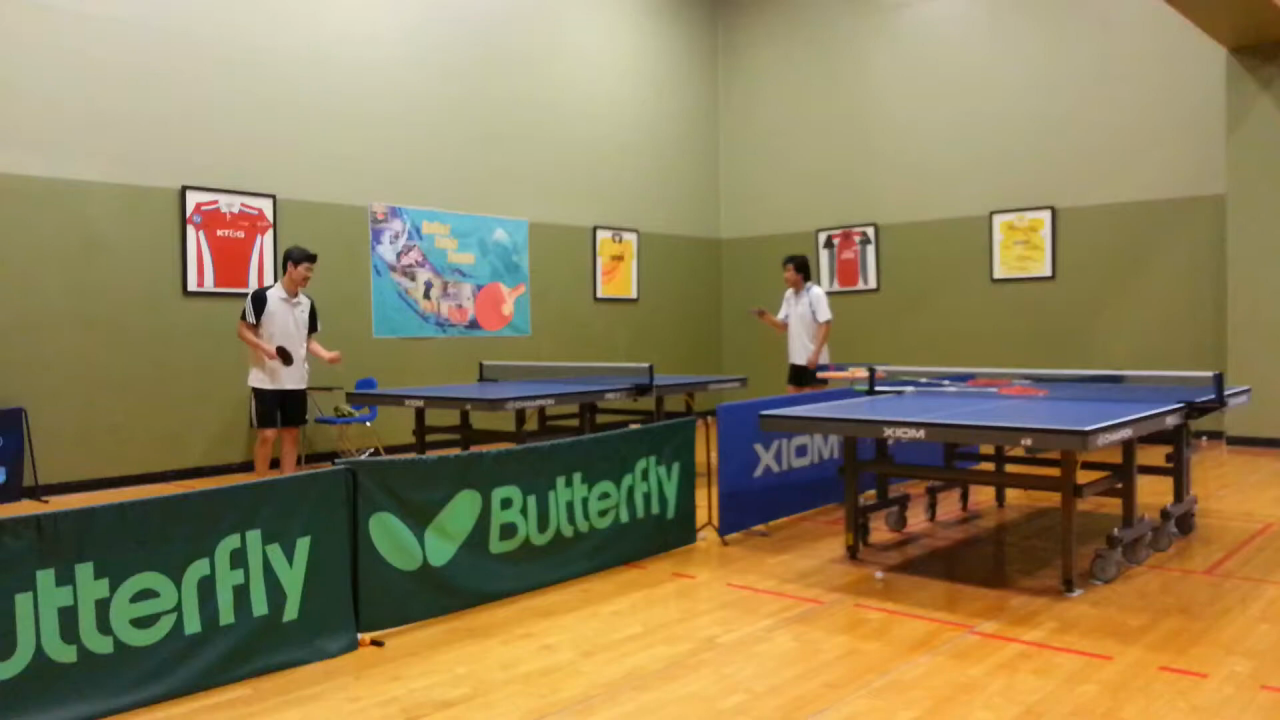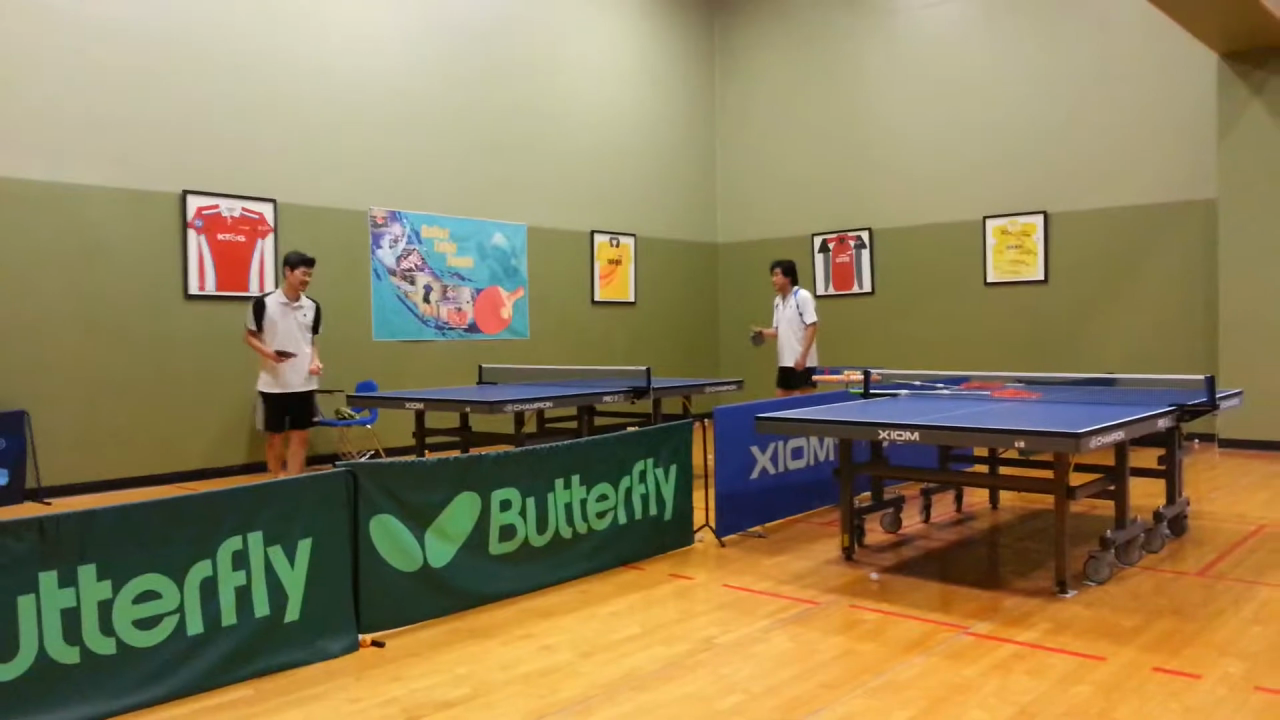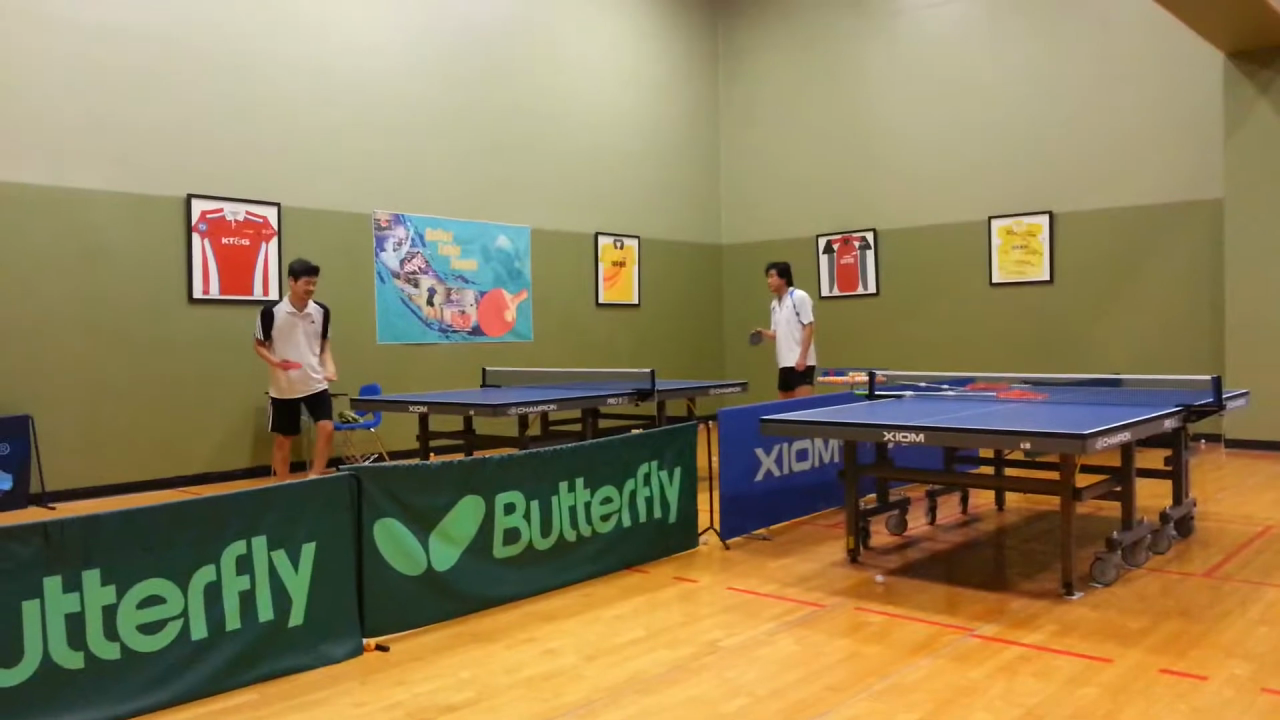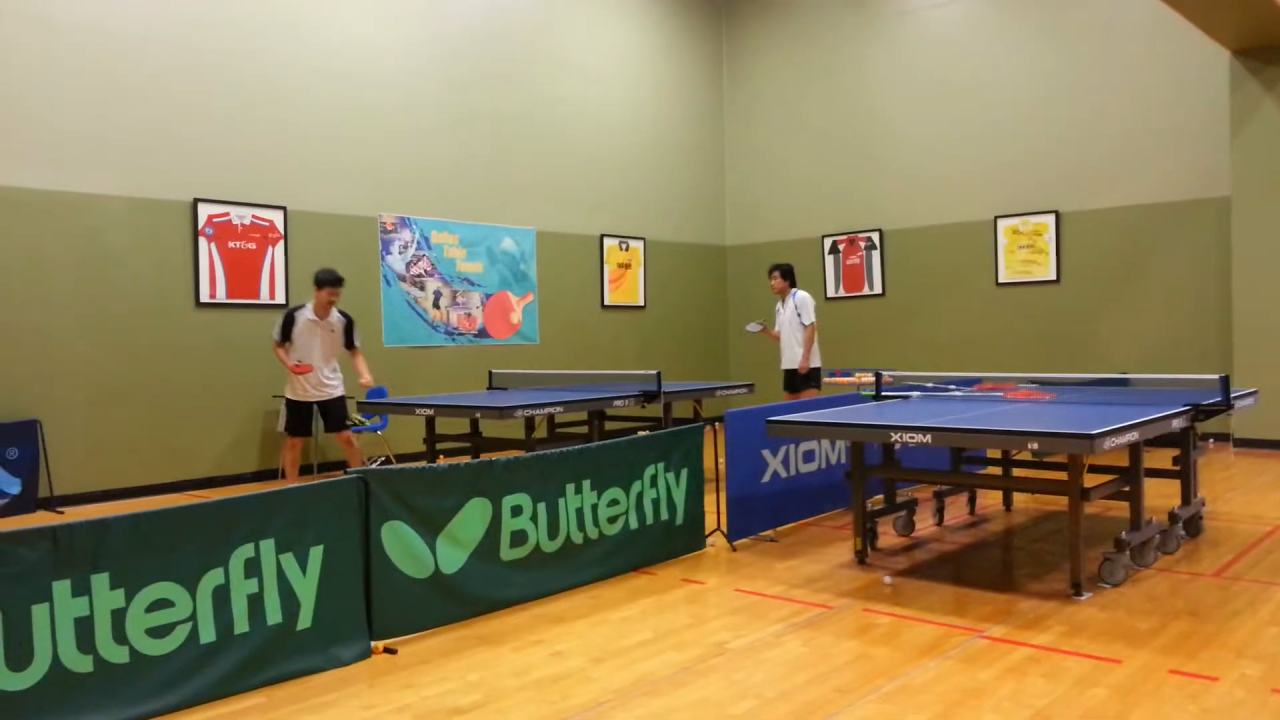
dt=0.2s
person 1, frame 1
left shoulder: (308, 304)
right shoulder: (262, 297)
right elbow: (244, 331)
left wrist: (326, 354)
right wrist: (264, 348)
left hip: (296, 380)
right hip: (266, 380)
left knee: (292, 434)
right knee: (267, 435)
person 1, frame 2
left shoulder: (313, 307)
right shoulder: (263, 303)
right elbow: (250, 337)
left wrist: (316, 361)
right wrist: (268, 353)
left hip: (304, 383)
right hip: (273, 383)
left knee: (300, 436)
right knee: (275, 437)
person 1, frame 3
left shoulder: (321, 311)
right shoulder: (271, 312)
right elbow: (260, 345)
left wrist: (329, 367)
right wrist: (274, 360)
left hip: (316, 384)
right hip: (283, 387)
left knee: (326, 429)
right knee: (283, 440)
left ankle: (315, 479)
person 1, frame 4
left shoulder: (344, 321)
right shoulder: (294, 316)
left elbow: (355, 352)
right elbow: (278, 346)
left wrist: (365, 376)
right wrist: (288, 363)
left hip: (331, 388)
right hip: (298, 389)
left knee: (345, 437)
right knee: (294, 442)
